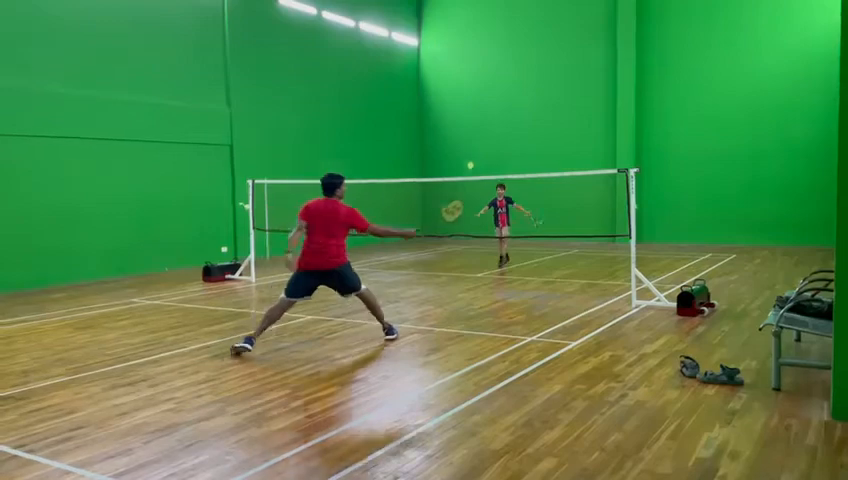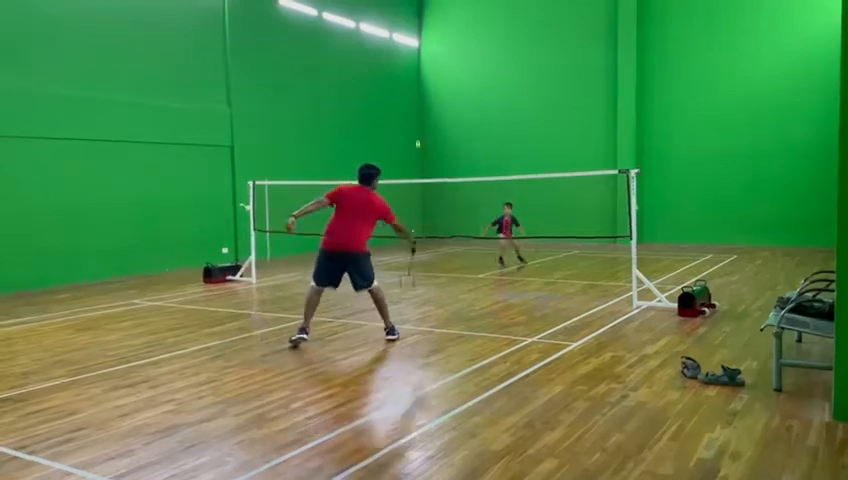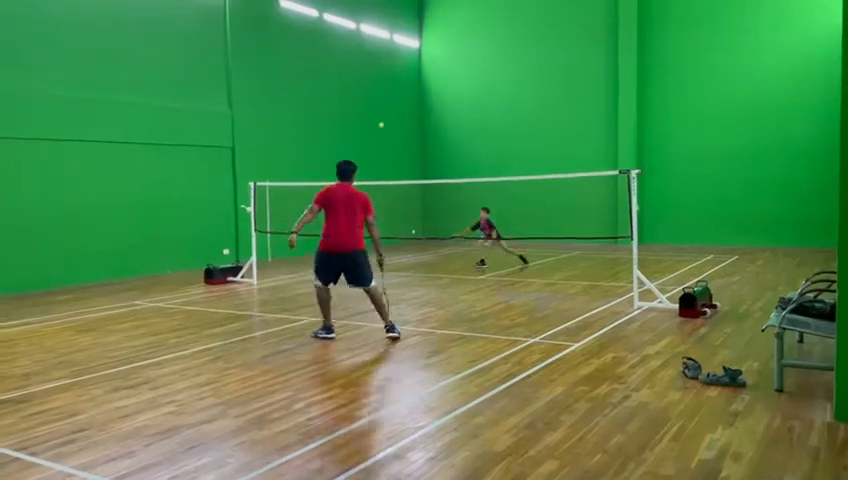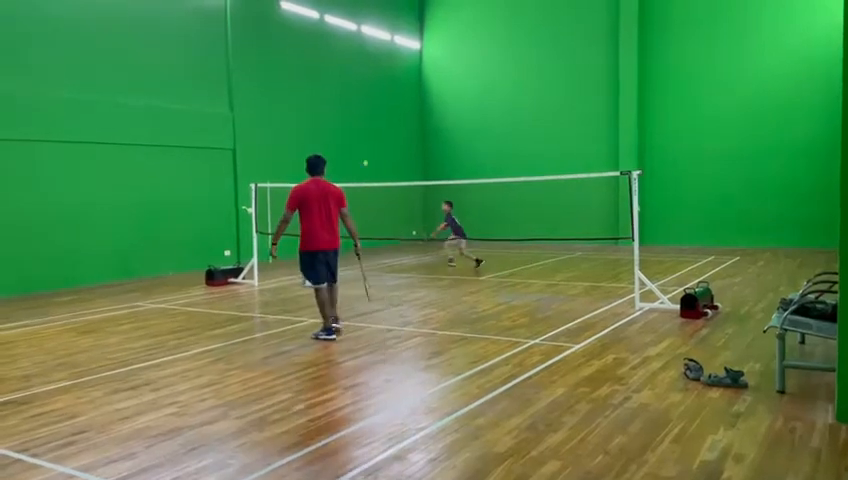
dt=0.3s
person 1, frame 1
left shoulder: (309, 207)
right shoulder: (348, 212)
left elbow: (299, 230)
right elbow: (374, 230)
left wrist: (289, 253)
right wrist: (403, 233)
left hip: (308, 266)
right hip: (336, 265)
left knee: (285, 302)
right knee: (363, 292)
left ankle: (250, 339)
right ankle: (387, 328)
person 1, frame 2
left shoulder: (342, 191)
right shoulder: (380, 203)
left elbow: (318, 204)
right elbow: (397, 226)
left wrist: (294, 216)
right wrist: (411, 240)
left hip: (331, 247)
right hip: (357, 250)
left knee: (317, 287)
right knee: (373, 288)
left ankle: (303, 330)
right ankle: (390, 328)
person 1, frame 3
left shoulder: (327, 192)
right shoulder: (362, 197)
left elbow: (310, 213)
right elbow: (371, 226)
left wrist: (294, 232)
right wrist: (379, 252)
left hip: (329, 249)
right hip: (355, 249)
left knee: (321, 286)
right knee: (371, 287)
left ankle: (327, 327)
right ankle: (390, 326)
person 1, frame 4
left shoulder: (299, 191)
right shoulder: (336, 191)
left elbow: (286, 219)
right elbow: (346, 217)
left wrist: (274, 242)
right wrist: (356, 241)
left hip: (310, 246)
right hip: (332, 245)
left knee: (319, 285)
right knee: (331, 283)
left ankle: (328, 328)
right ankle: (335, 319)
